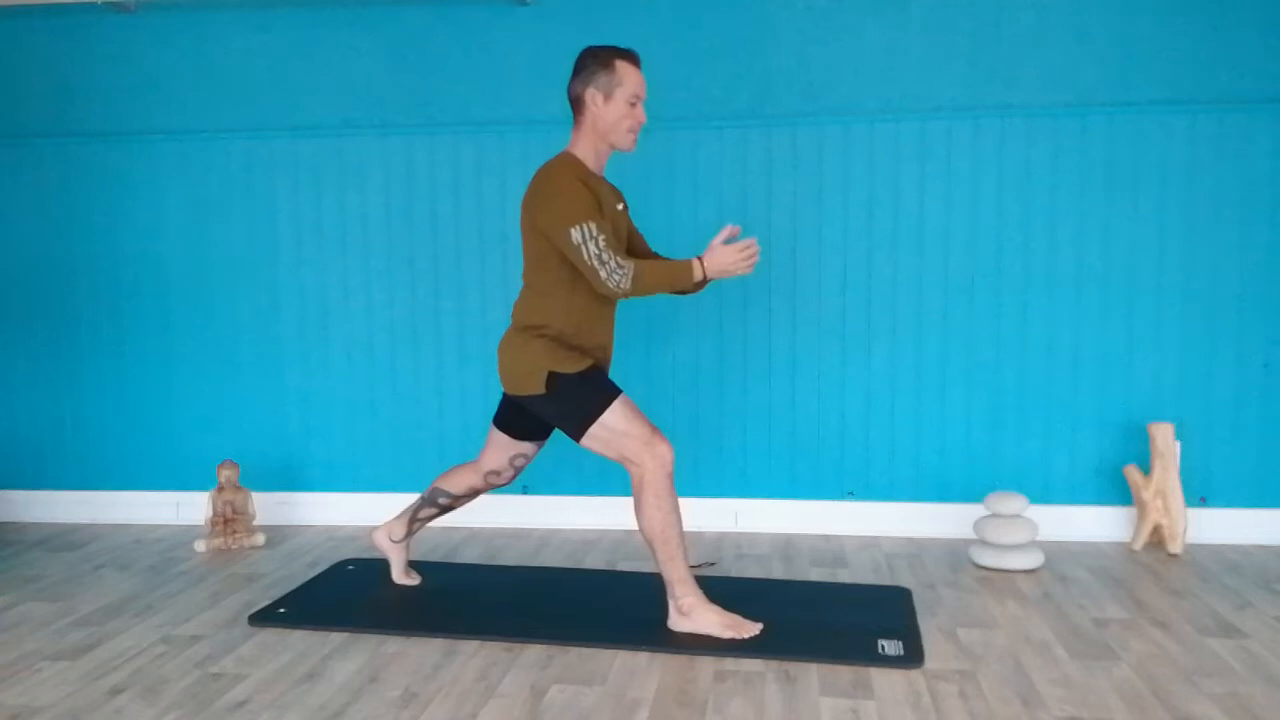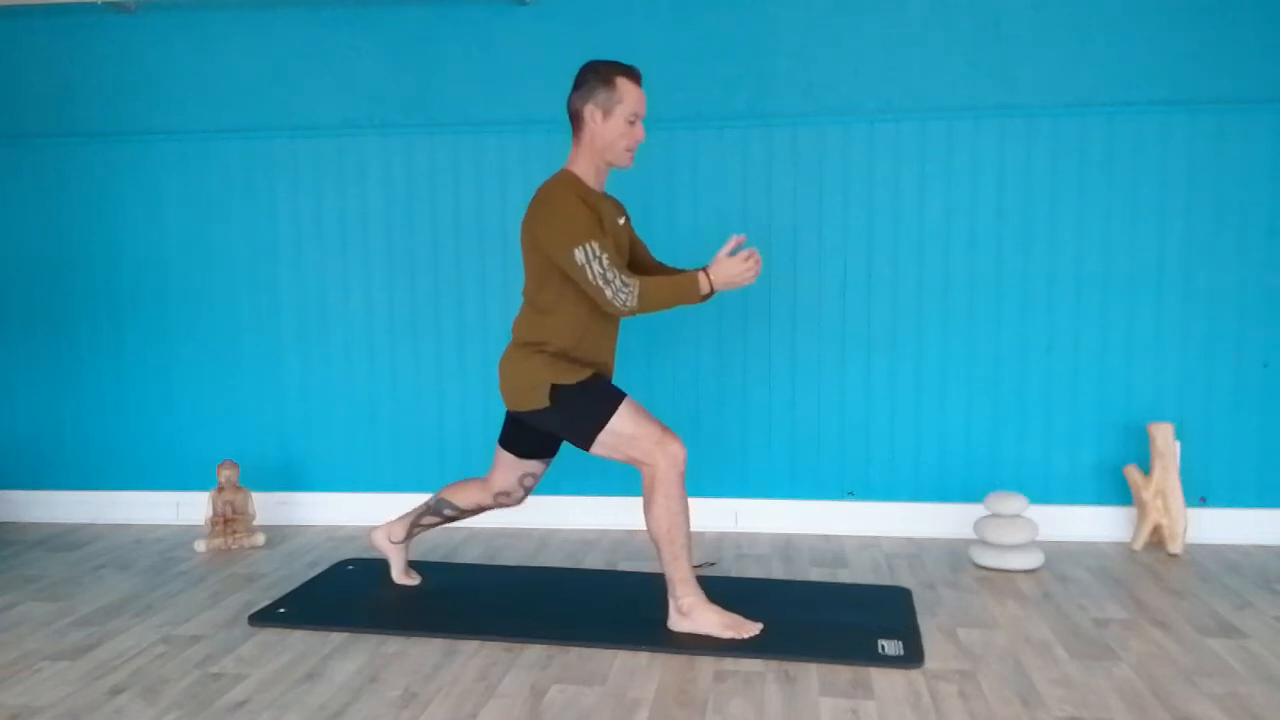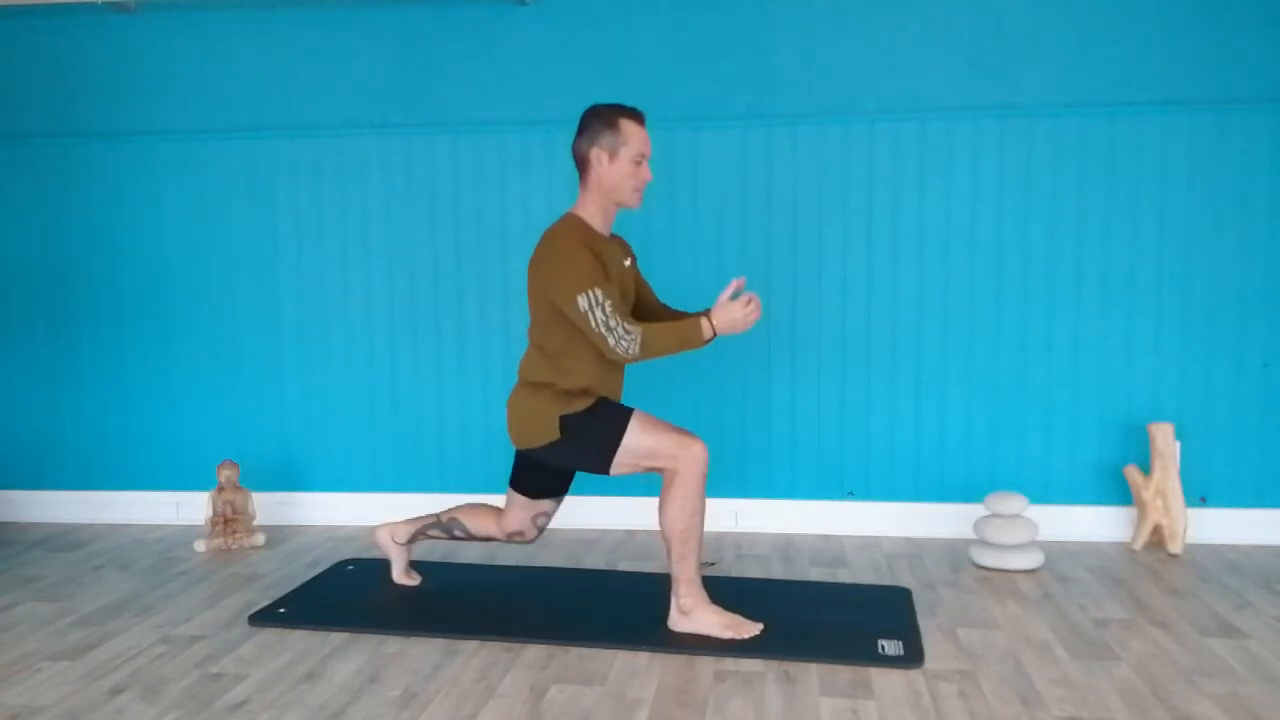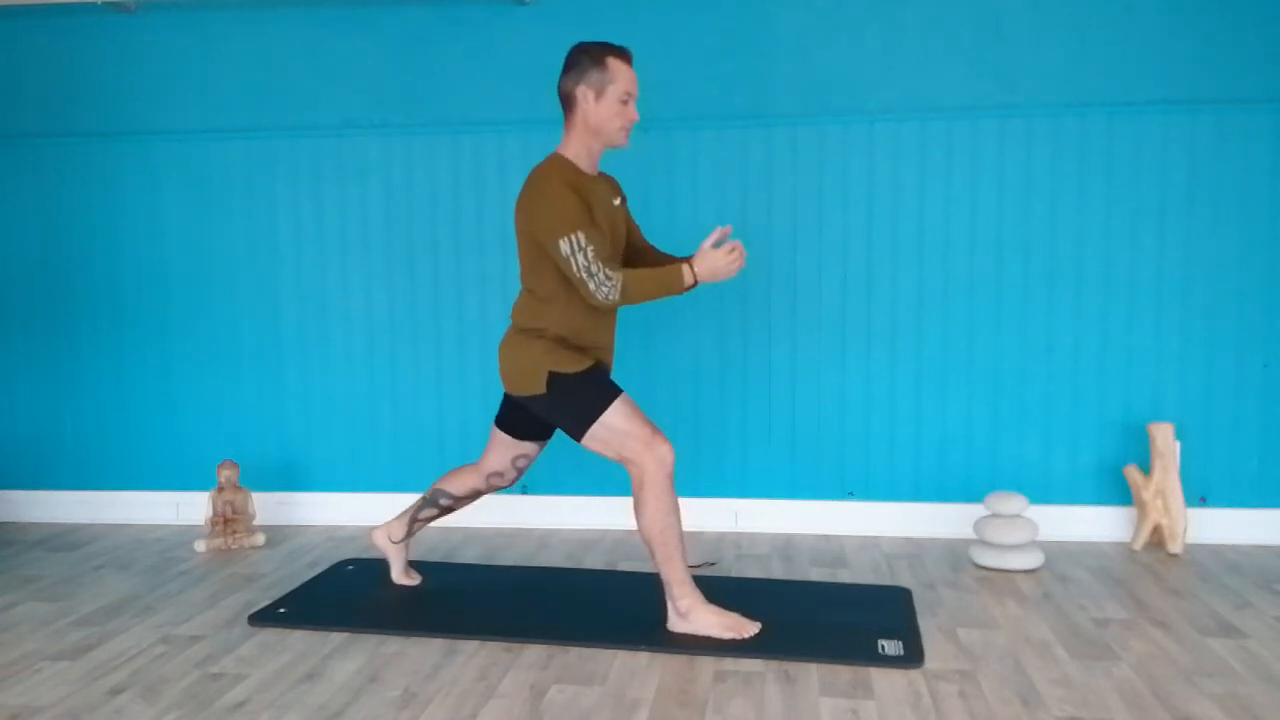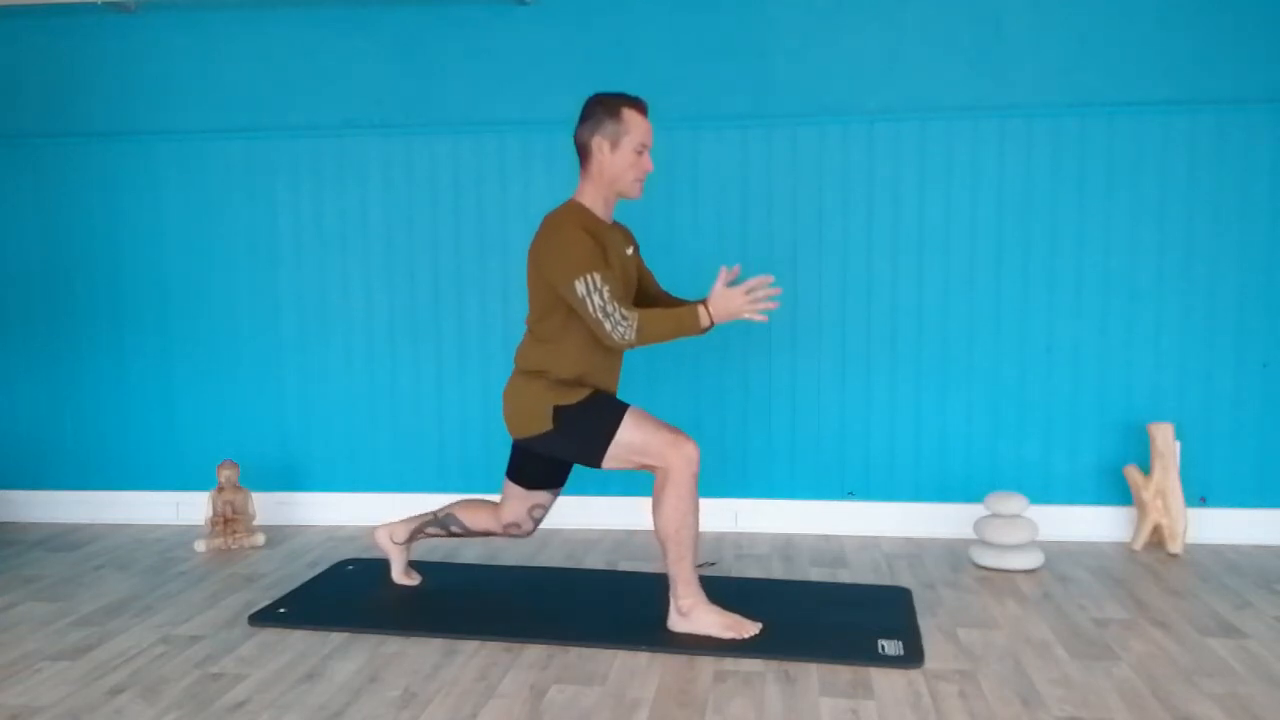
dt=1s
person 1, frame 1
left shoulder: (604, 193)
right shoulder: (560, 185)
left elbow: (643, 264)
right elbow: (613, 278)
left wrist: (704, 269)
right wrist: (702, 268)
left hip: (552, 360)
right hip: (547, 360)
left knee: (492, 469)
right knee: (653, 454)
left ankle: (396, 532)
right ankle: (687, 606)
person 1, frame 2
left shoulder: (608, 209)
right shoulder: (560, 204)
left elbow: (651, 275)
right elbow: (619, 295)
left wrist: (707, 276)
right wrist: (708, 281)
left hip: (553, 374)
right hip: (548, 374)
left knee: (501, 489)
right knee: (665, 453)
left ankle: (396, 533)
right ankle: (687, 606)
person 1, frame 3
left shoulder: (615, 249)
right shoulder: (566, 249)
left elbow: (652, 316)
right elbow: (621, 341)
left wrist: (711, 315)
right wrist: (710, 327)
left hip: (558, 409)
right hip: (556, 411)
left knee: (516, 528)
right knee: (687, 454)
left ankle: (401, 535)
right ankle: (689, 606)
person 1, frame 4
left shoulder: (605, 189)
right shoulder: (552, 189)
left elbow: (641, 258)
right elbow: (603, 286)
left wrist: (699, 262)
right wrist: (694, 273)
left hip: (553, 359)
right hip: (549, 360)
left knee: (495, 472)
right knee: (653, 454)
left ankle: (396, 533)
right ankle: (686, 606)
person 1, frame 5
left shoulder: (618, 237)
right shoulder: (565, 234)
left elbow: (656, 305)
right elbow: (619, 328)
left wrist: (711, 306)
right wrist: (708, 315)
left hip: (557, 401)
right hip: (550, 401)
left knee: (513, 520)
right knee: (679, 454)
left ankle: (399, 535)
right ankle: (688, 606)
